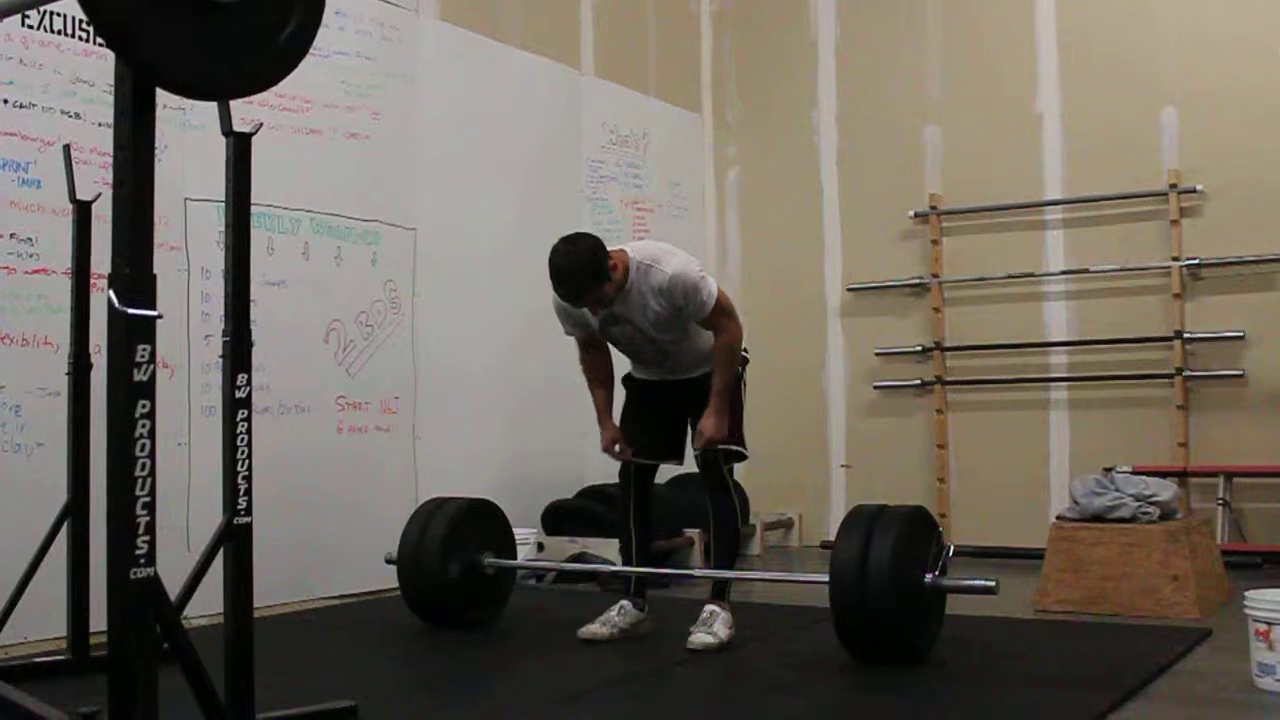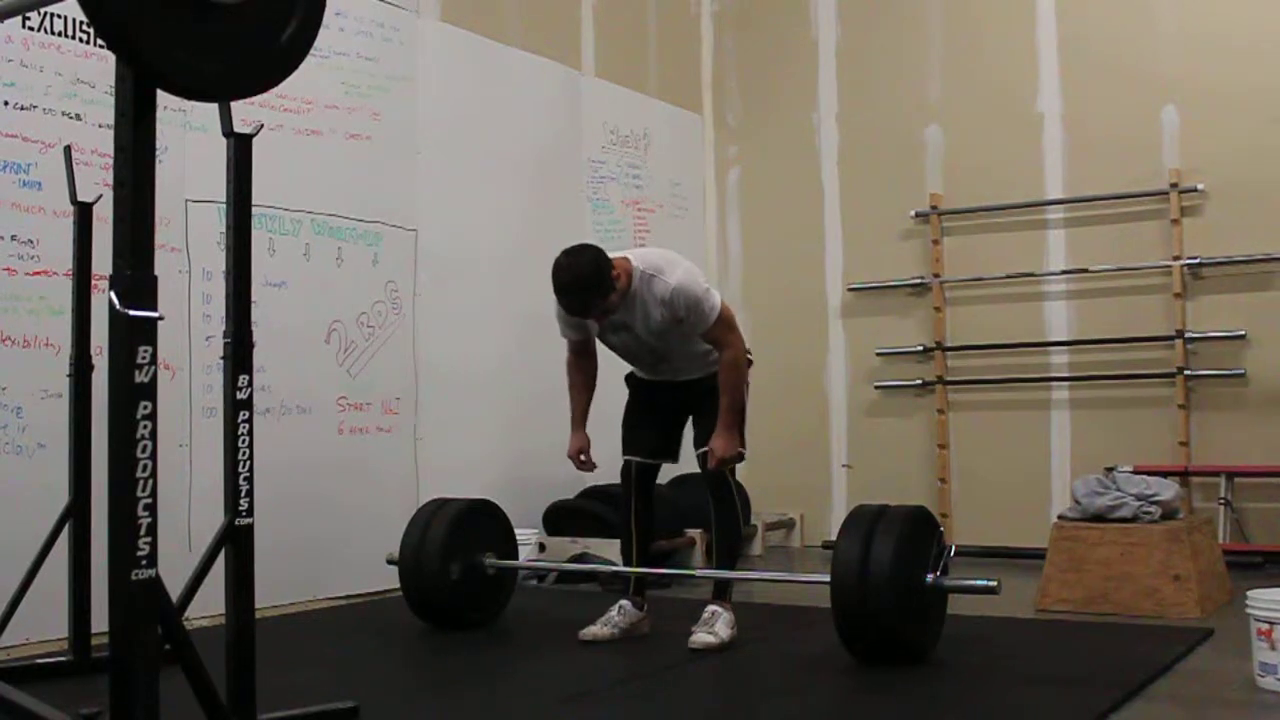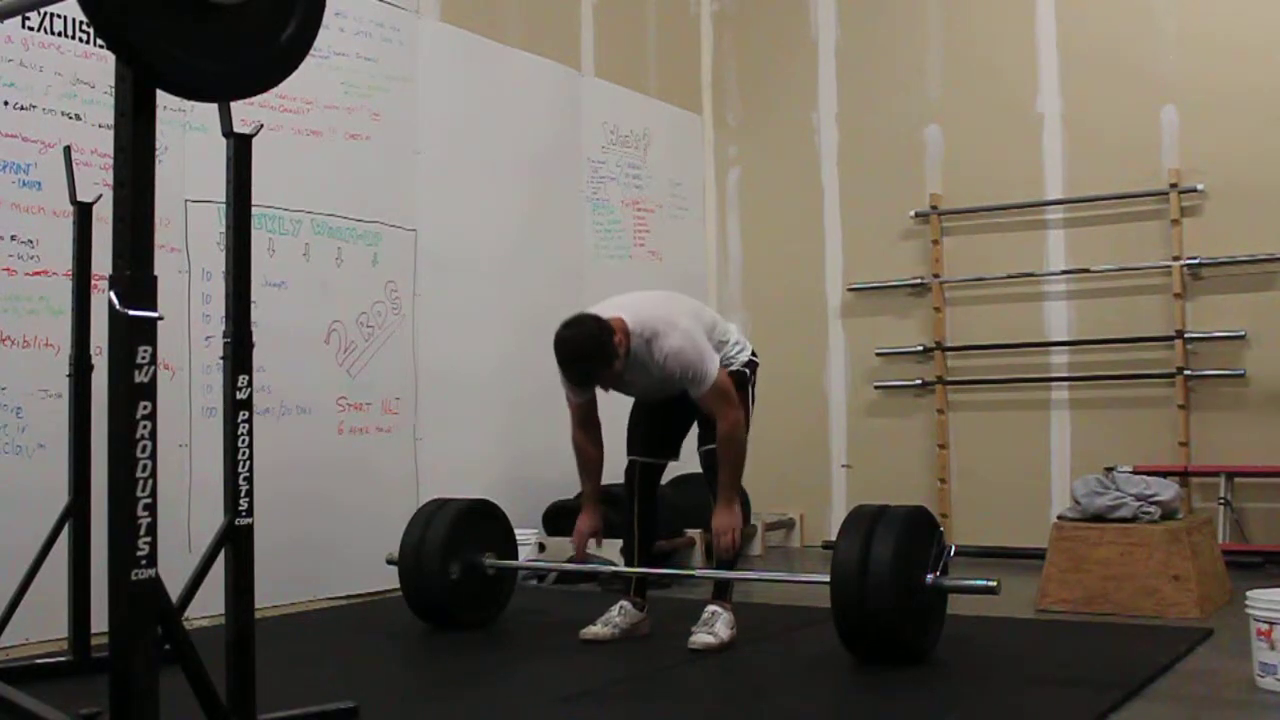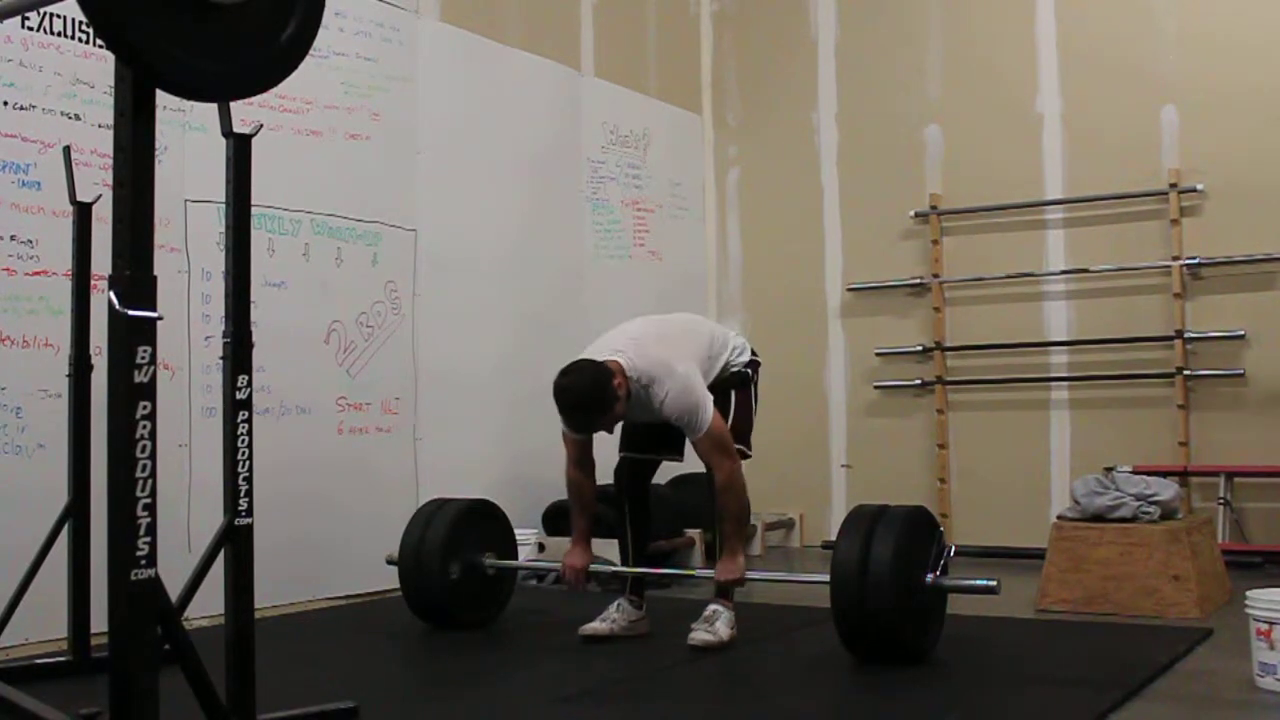
dt=0.5s
person 1, frame 1
left shoulder: (671, 273)
right shoulder: (568, 300)
left elbow: (729, 326)
right elbow: (593, 352)
left wrist: (715, 410)
right wrist: (605, 420)
left hip: (709, 371)
right hip: (649, 379)
left knee: (714, 475)
right knee: (632, 480)
left ankle: (719, 605)
right ankle: (633, 604)
person 1, frame 2
left shoulder: (673, 282)
right shoulder: (572, 303)
left elbow: (732, 345)
right elbow: (580, 357)
left wrist: (727, 431)
right wrist: (577, 428)
left hip: (711, 375)
right hip: (651, 381)
left knee: (716, 476)
right knee: (634, 479)
left ankle: (721, 606)
right ankle: (633, 603)
person 1, frame 3
left shoulder: (673, 342)
right shoulder: (580, 354)
left elbow: (730, 415)
right elbow: (584, 428)
left wrist: (728, 505)
right wrist: (589, 507)
left hip: (728, 367)
right hip: (658, 388)
left knee: (716, 474)
right knee: (638, 478)
left ankle: (721, 607)
right ankle: (634, 604)
person 1, frame 4
left shoulder: (672, 385)
right shoulder: (579, 389)
left elbow: (727, 466)
right elbow: (579, 467)
left wrist: (733, 553)
right wrist: (579, 544)
left hip: (727, 369)
right hip: (656, 371)
left knee: (723, 469)
right knee: (628, 476)
left ankle: (721, 606)
right ankle: (631, 603)
